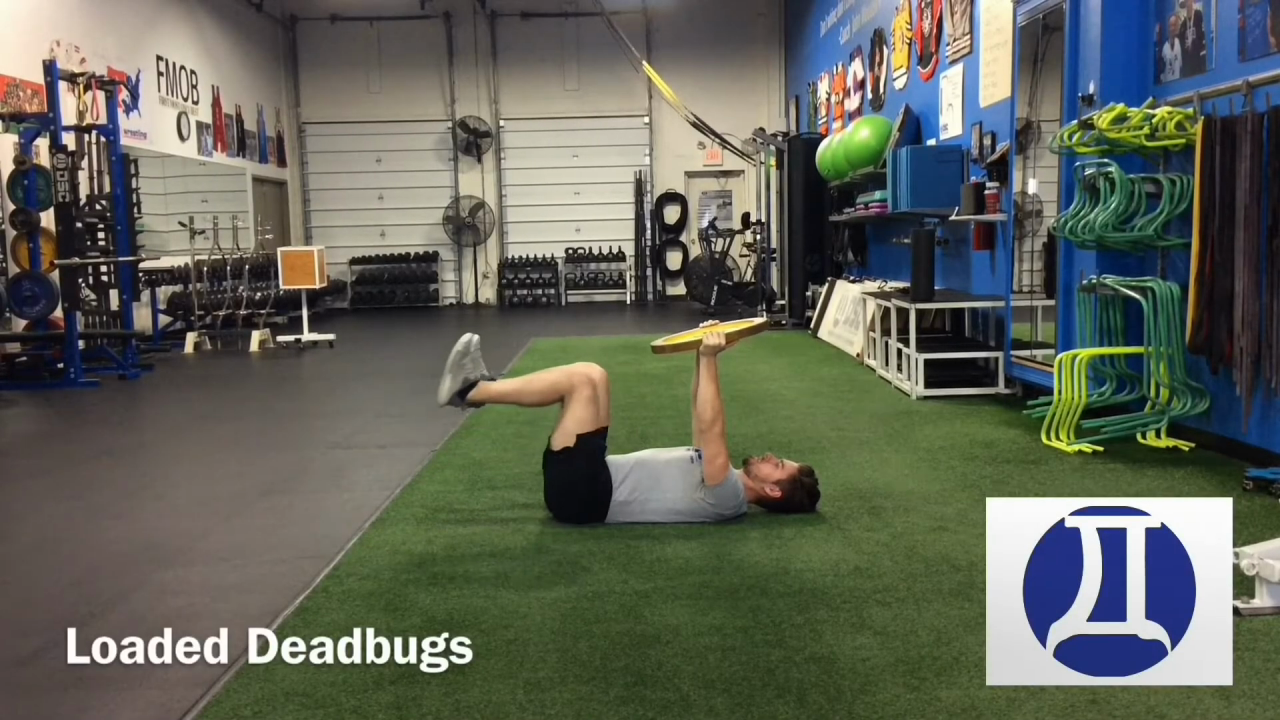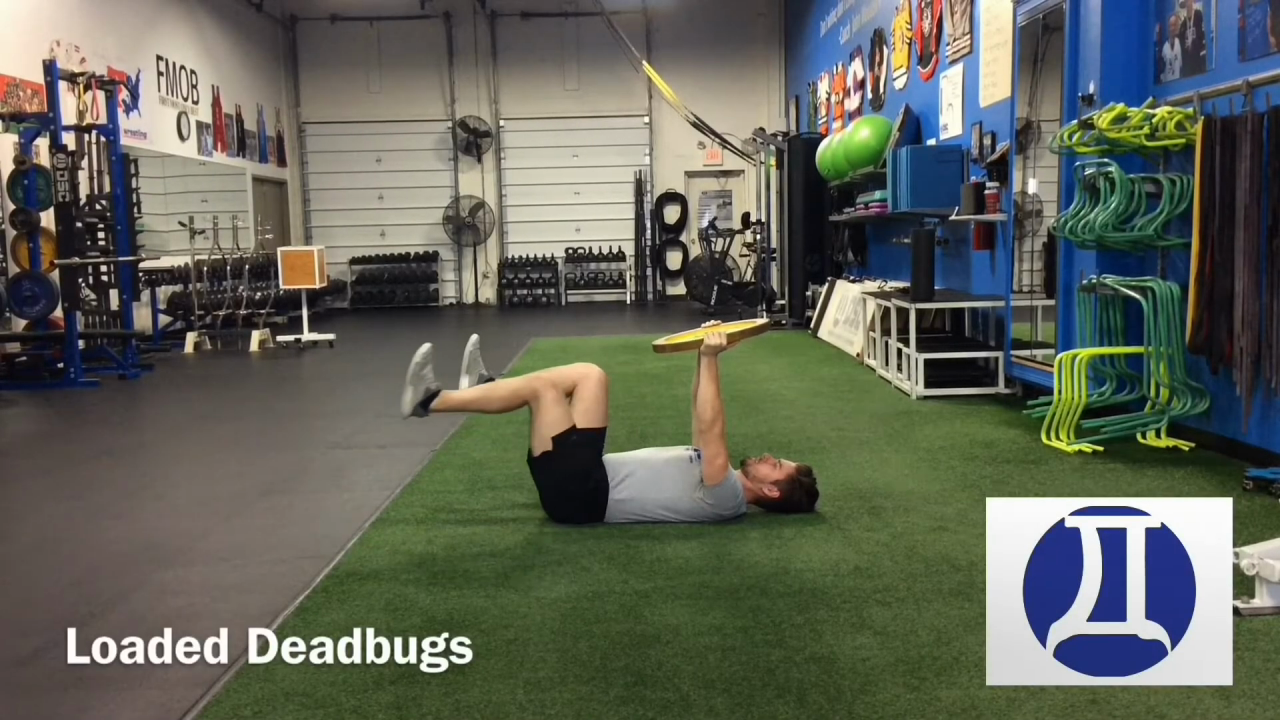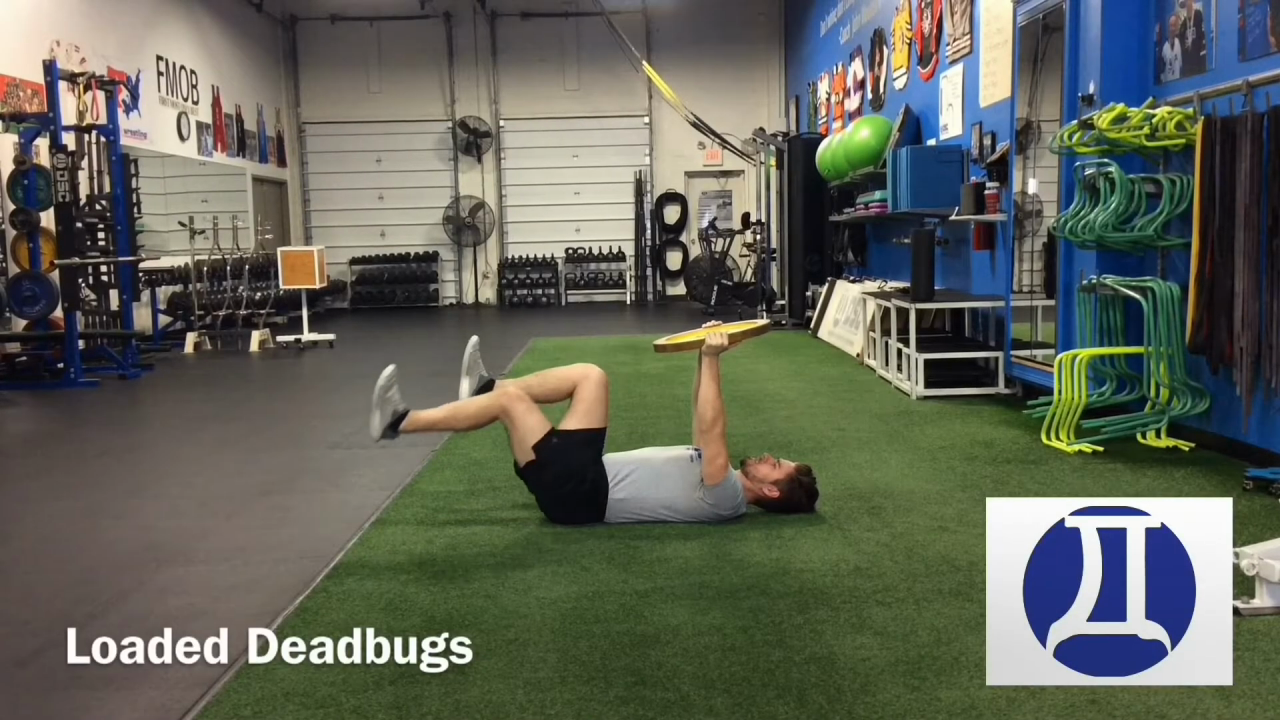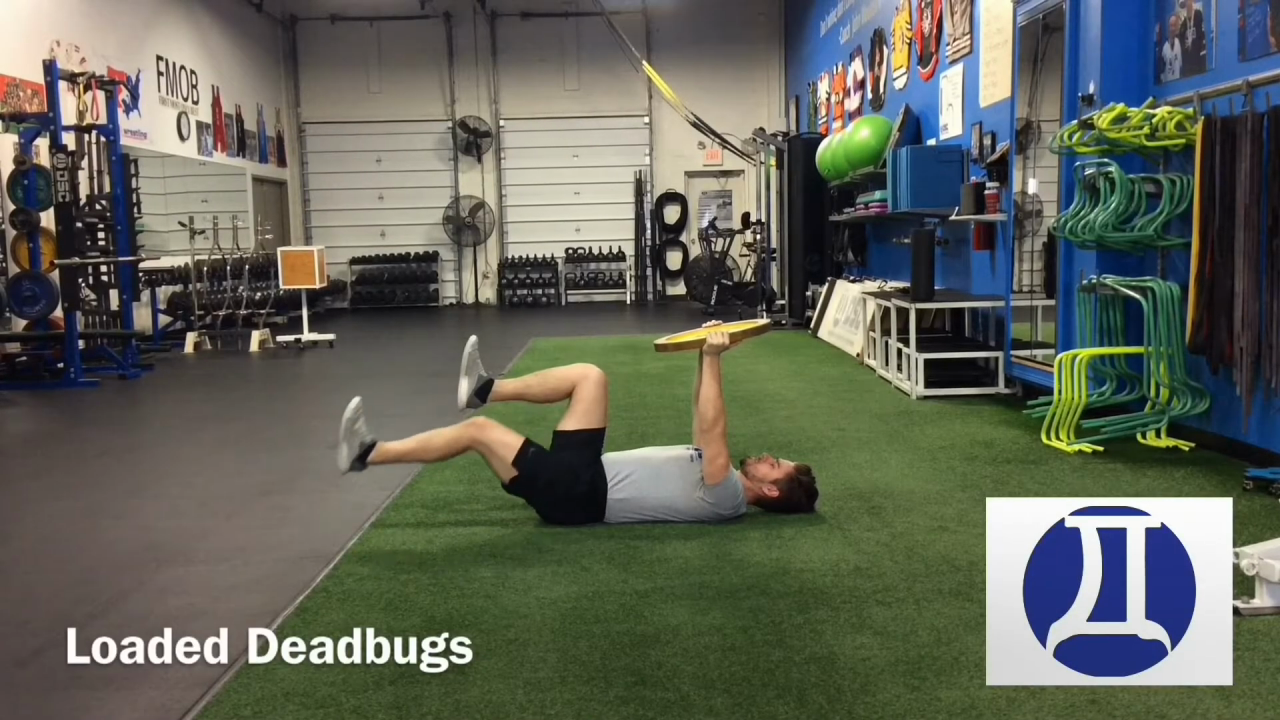
dt=0.3s
person 1, frame 1
left shoulder: (726, 497)
right shoulder: (727, 481)
left elbow: (711, 431)
right elbow: (704, 423)
left wrist: (709, 360)
right wrist: (702, 358)
left hip: (583, 496)
right hip: (596, 479)
left knee: (580, 381)
right knee: (591, 374)
left ankle: (467, 392)
right ankle: (485, 388)
person 1, frame 2
left shoulder: (725, 498)
right shoulder: (724, 482)
left elbow: (710, 430)
right elbow: (705, 427)
left wrist: (709, 360)
right wrist: (704, 359)
left hip: (580, 494)
right hip: (592, 475)
left knee: (543, 386)
right knee: (589, 375)
left ankle: (431, 400)
right ankle: (485, 388)
person 1, frame 3
left shoulder: (726, 498)
right shoulder: (725, 480)
left elbow: (711, 431)
right elbow: (705, 424)
left wrist: (711, 360)
right wrist: (706, 358)
left hip: (579, 494)
right hip: (589, 472)
left knee: (510, 401)
right knee: (590, 375)
left ankle: (399, 421)
right ankle: (486, 388)
person 1, frame 4
left shoulder: (726, 497)
right shoulder: (723, 480)
left elbow: (712, 430)
right elbow: (703, 419)
left wrist: (712, 360)
right wrist: (704, 359)
left hip: (578, 494)
right hip: (586, 472)
left knee: (479, 430)
right knee: (589, 375)
left ankle: (368, 453)
right ankle: (486, 388)
